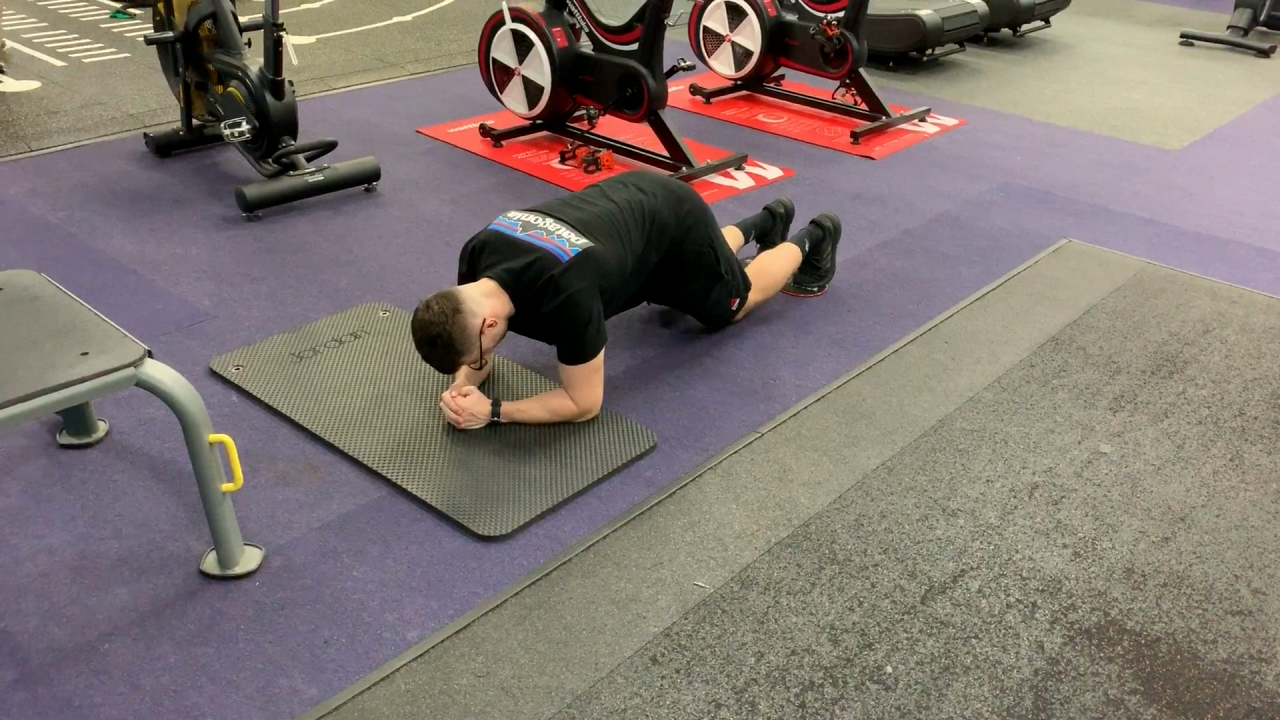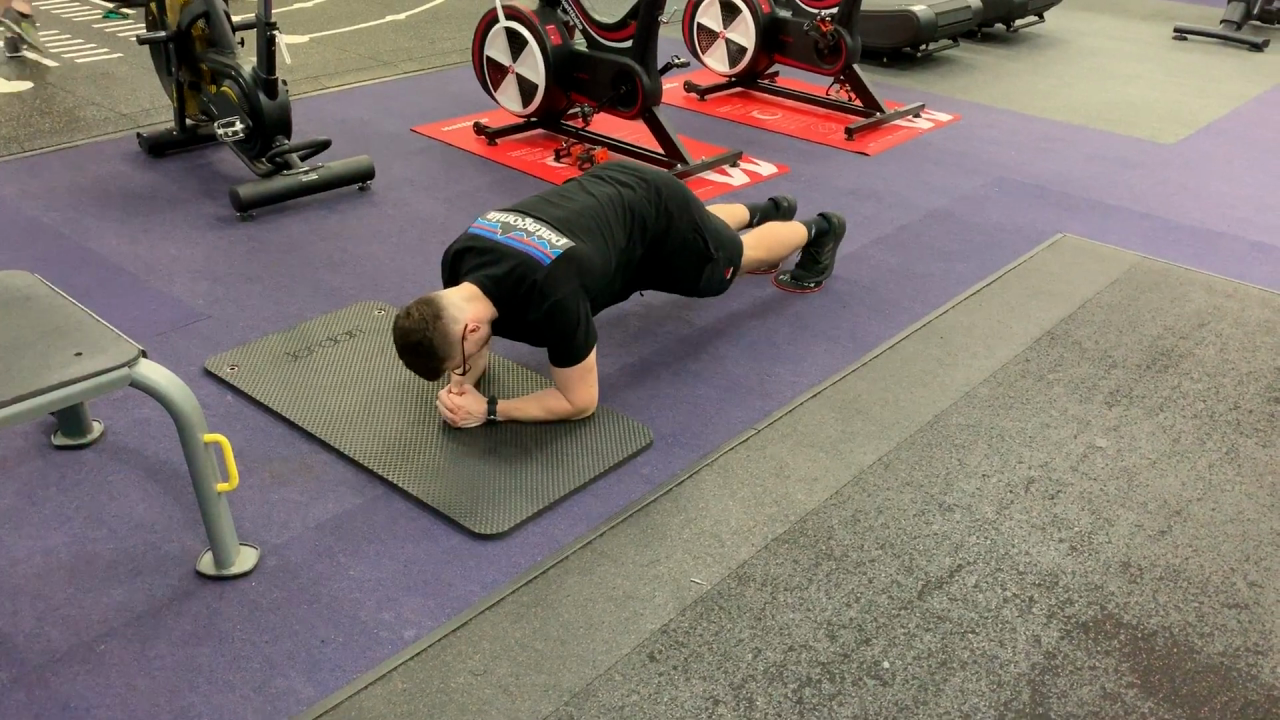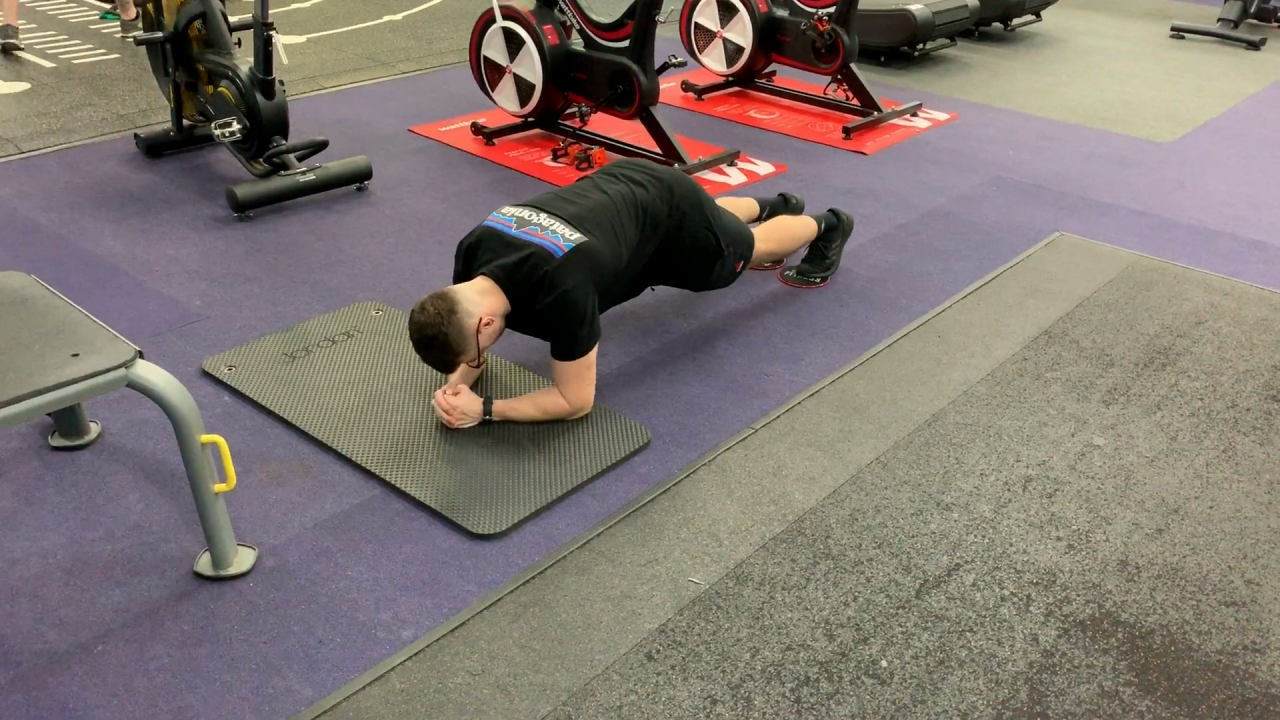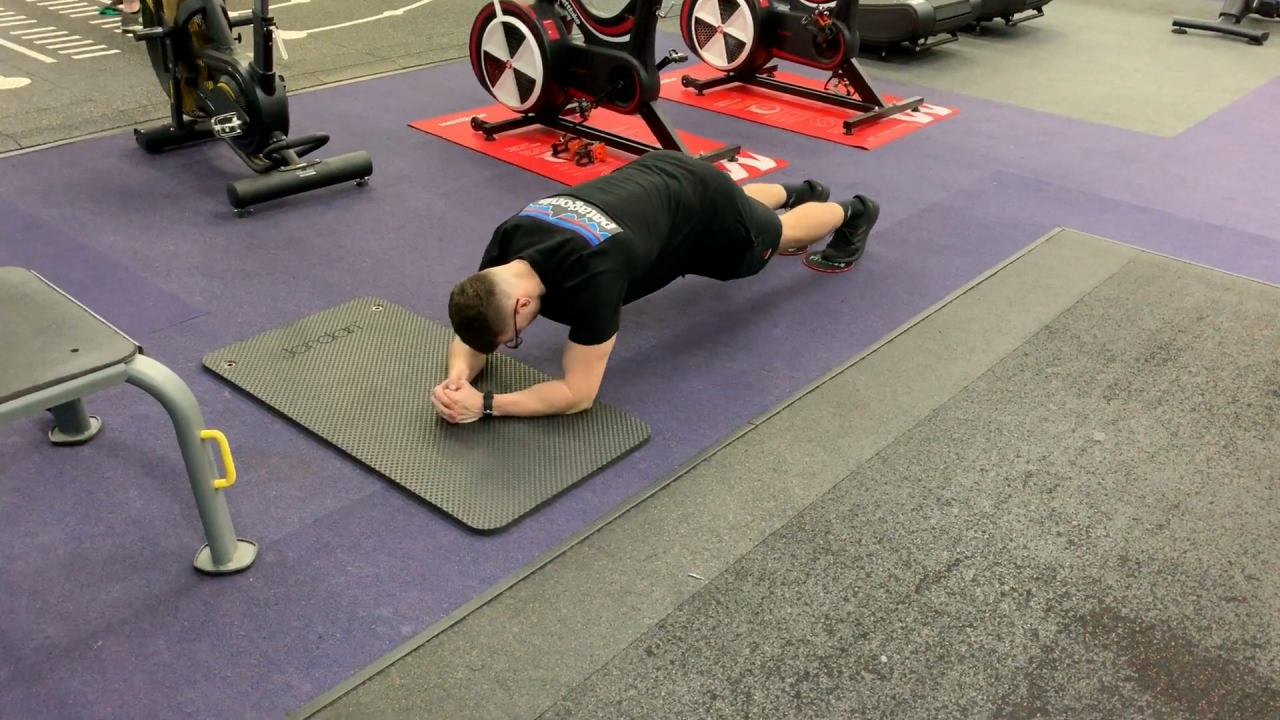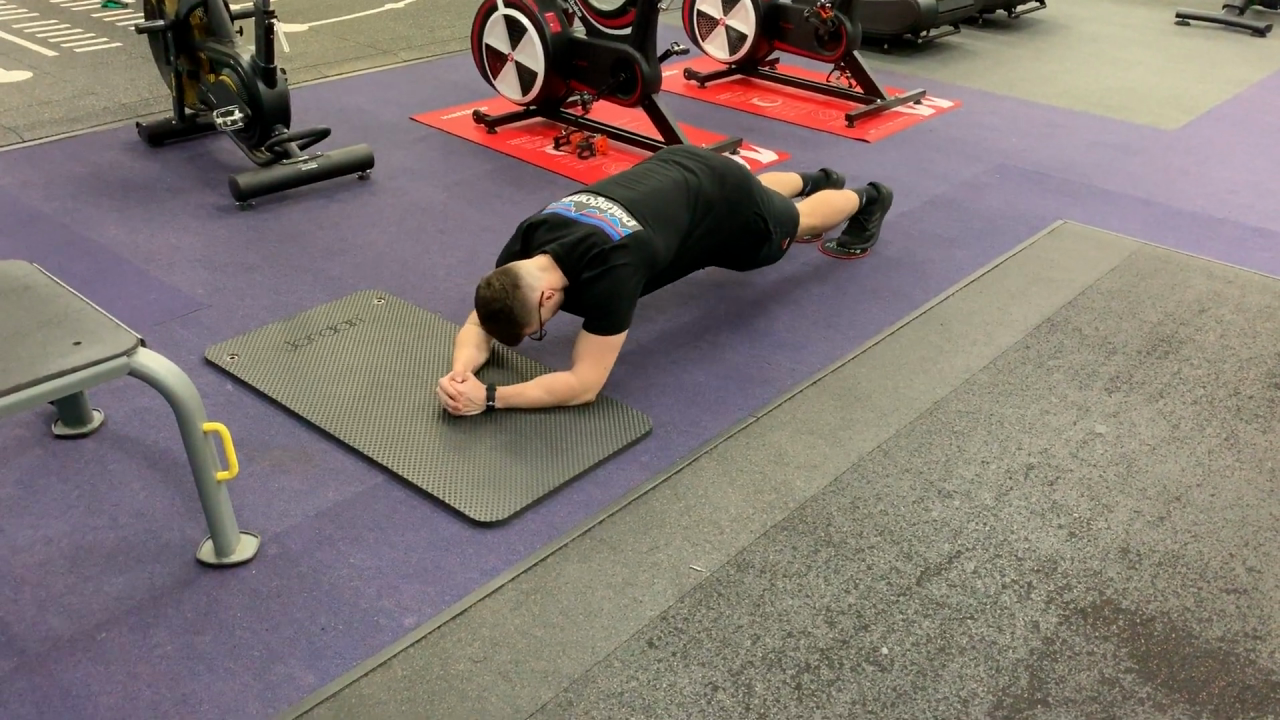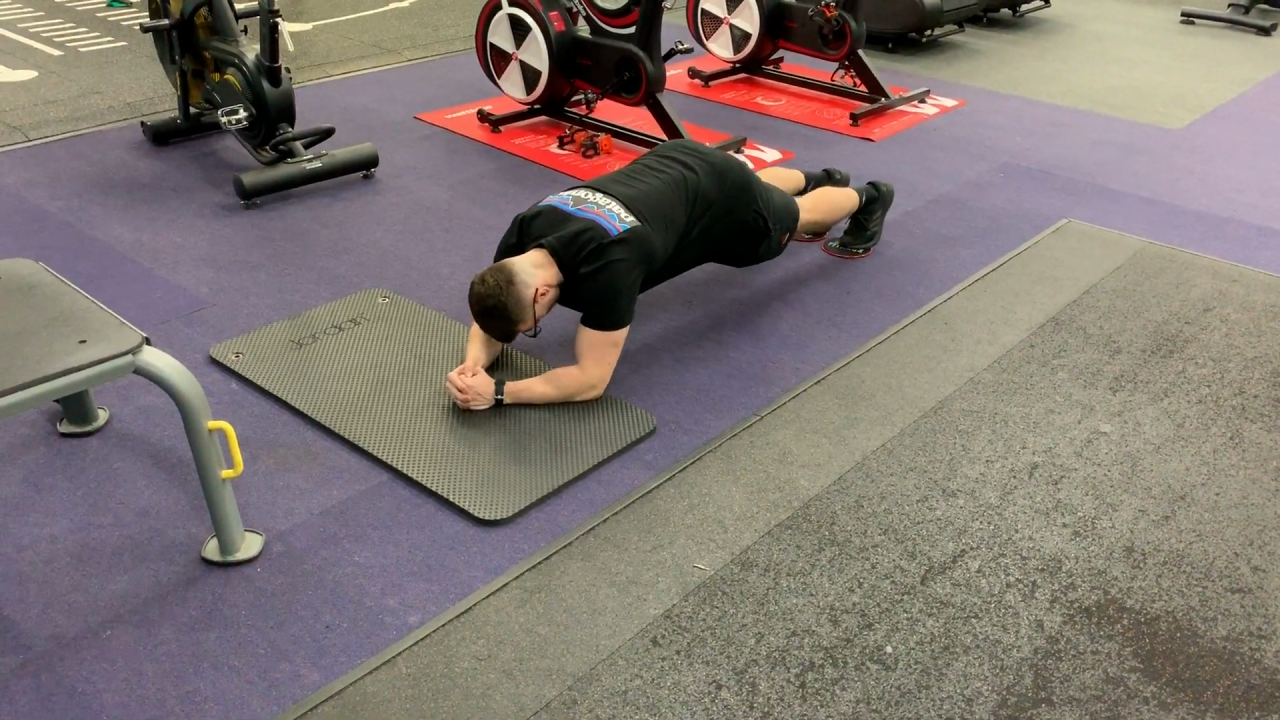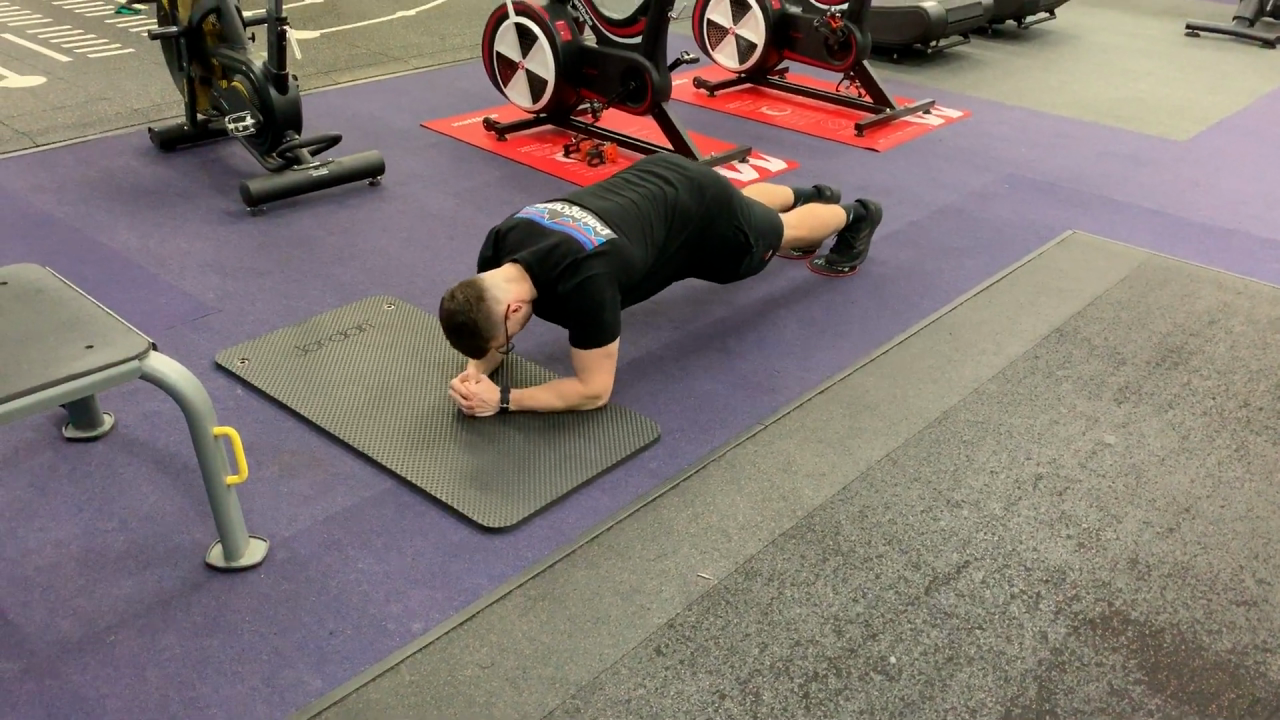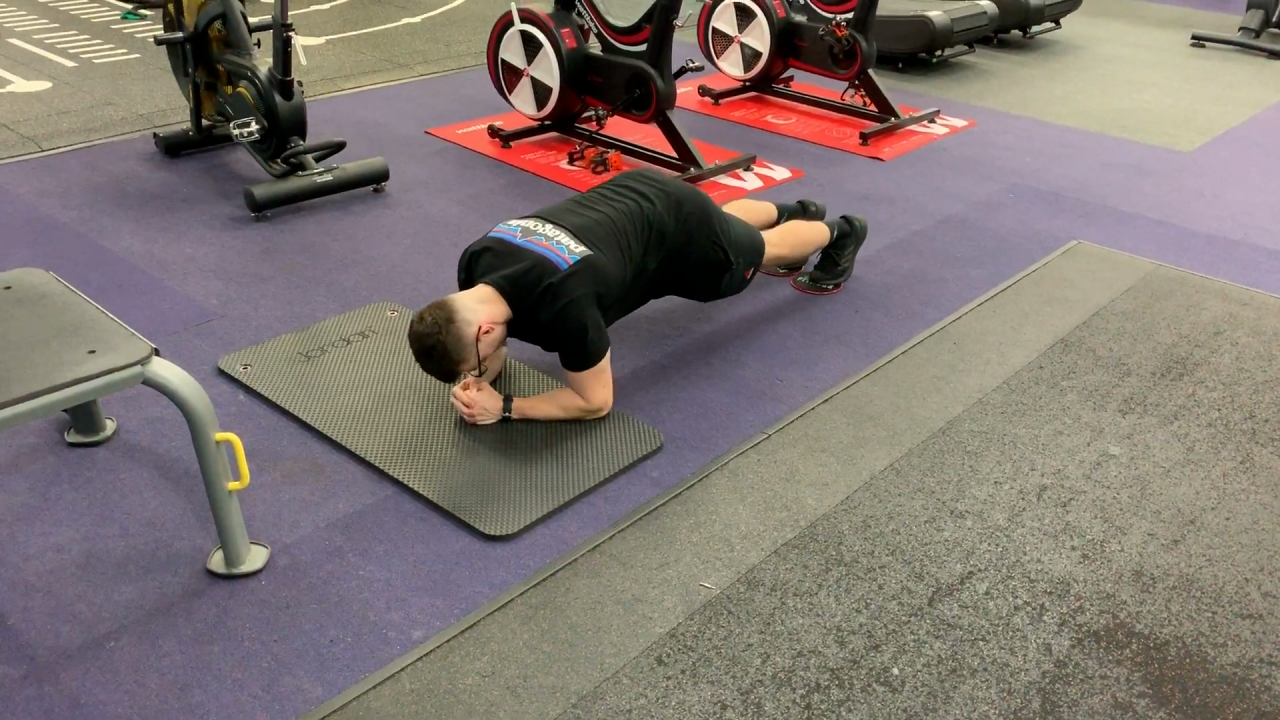
dt=0.4s
person 1, frame 1
left shoulder: (565, 296)
right shoulder: (478, 257)
left elbow: (584, 403)
right elbow: (472, 349)
left wrist: (492, 410)
right wrist: (462, 387)
left hip: (673, 218)
right hip: (630, 196)
left knee: (734, 305)
right knee: (675, 301)
left ankle: (813, 239)
right ankle: (765, 221)
person 1, frame 2
left shoulder: (549, 297)
right shoulder: (460, 260)
left elbow: (580, 401)
right elbow: (472, 350)
left wrist: (488, 409)
right wrist: (460, 385)
left hip: (658, 212)
right hip: (613, 186)
left knee: (737, 258)
right knee: (708, 233)
left ankle: (818, 231)
right ankle: (766, 211)
person 1, frame 3
left shoulder: (559, 291)
right shoulder: (473, 254)
left elbow: (577, 401)
right elbow: (470, 351)
left wrist: (484, 410)
right wrist: (458, 385)
left hip: (670, 210)
right hip: (624, 185)
left knee: (750, 248)
right knee: (717, 223)
left ankle: (827, 226)
right ankle: (775, 205)
person 1, frame 4
left shoulder: (589, 278)
right shoulder: (507, 243)
left elbow: (578, 394)
right elbow: (472, 336)
left wrist: (485, 405)
right wrist: (457, 379)
left hip: (703, 203)
right hip: (656, 176)
left knee: (781, 234)
right knee: (741, 203)
left ankle: (852, 213)
right ankle: (799, 192)
person 1, frame 5
left shoulder: (608, 272)
right shoulder: (529, 241)
left elbow: (584, 384)
right elbow: (478, 324)
left wrist: (489, 398)
right wrist: (460, 372)
left hip: (723, 198)
right hip: (676, 169)
left knee: (796, 221)
right knee: (767, 194)
left ankle: (866, 200)
right ankle: (816, 180)
person 1, frame 6
left shoulder: (605, 269)
right shoulder: (522, 237)
left elbow: (590, 380)
right elbow: (487, 324)
left wrist: (498, 392)
right wrist: (473, 364)
left hip: (720, 193)
right hip: (675, 164)
left knee: (795, 216)
right knee: (767, 189)
left ankle: (866, 198)
right ankle: (821, 179)
person 1, frame 7
left shoulder: (583, 283)
right shoulder: (499, 248)
left elbow: (593, 391)
right elbow: (486, 332)
left wrist: (502, 399)
right wrist: (475, 372)
left hip: (701, 209)
right hip: (657, 180)
left knee: (780, 233)
right knee: (746, 203)
left ankle: (855, 216)
right ankle: (811, 197)
person 1, frame 8
left shoulder: (562, 303)
right shoulder: (477, 264)
left elbow: (596, 402)
right elbow: (492, 352)
left wrist: (504, 407)
right wrist: (474, 381)
left hip: (679, 229)
right hip: (634, 195)
left knee: (763, 250)
right knee: (729, 224)
left ankle: (840, 233)
right ankle: (796, 212)
